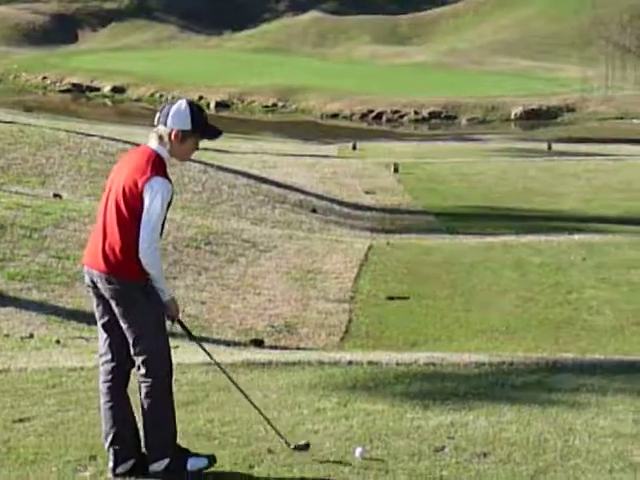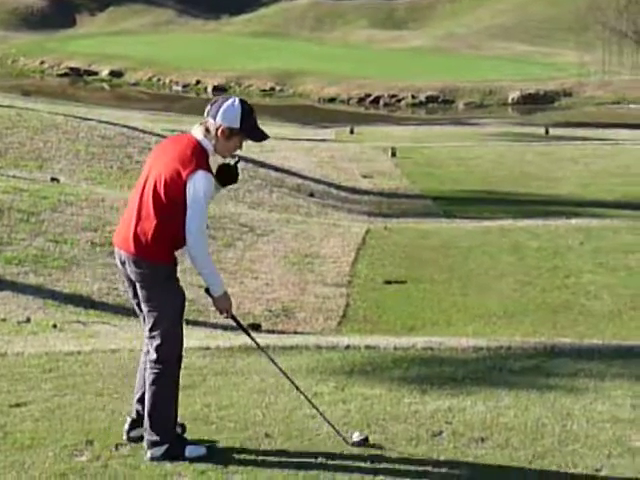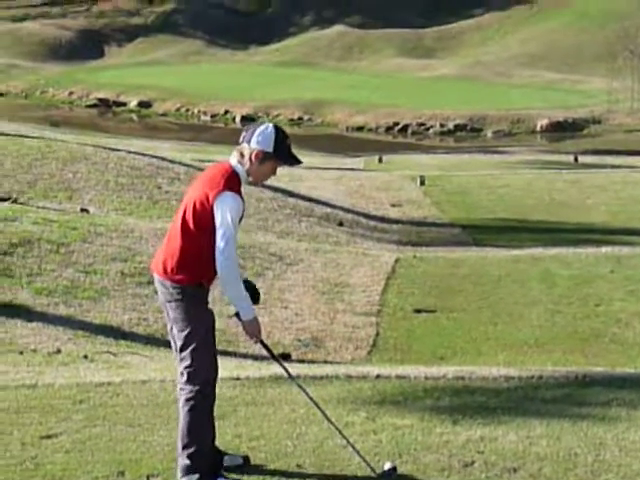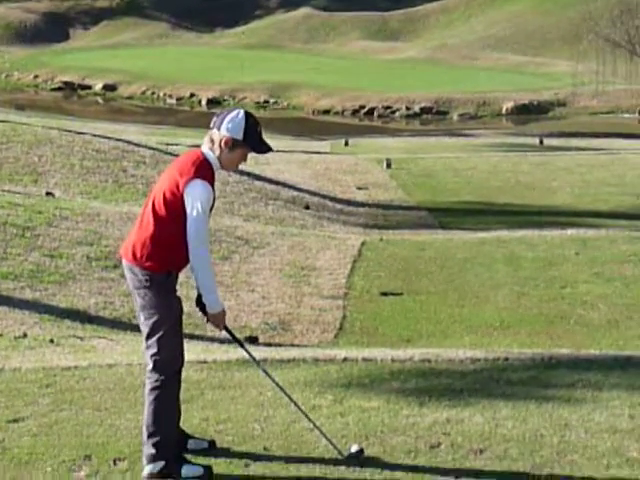
dt=0.7s
person 1, frame 1
left shoulder: (132, 158)
right shoulder: (157, 179)
right elbow: (147, 249)
left wrist: (155, 291)
right wrist: (166, 295)
left hip: (95, 269)
right hip: (125, 278)
left knee: (114, 367)
right knee: (154, 369)
person 1, frame 2
left shoulder: (172, 143)
right shoulder: (198, 170)
right elbow: (195, 240)
left wrist: (217, 185)
right wrist: (218, 289)
left hip: (126, 249)
right hip: (151, 260)
left knee: (158, 341)
right knee: (165, 351)
left ankle: (143, 419)
right ankle: (161, 440)
person 1, frame 3
left shoulder: (218, 174)
right shoulder: (228, 194)
right elbow: (224, 261)
left wrist: (239, 288)
right wrist: (248, 314)
left hip: (175, 278)
right hip: (183, 285)
left knee: (198, 372)
right knee: (199, 377)
person 1, frame 4
left shoulder: (192, 163)
right shoulder: (199, 180)
left elbow: (191, 241)
right elbow: (198, 248)
left wrist: (206, 295)
right wrist: (214, 304)
left hip: (147, 264)
right hip: (151, 271)
left knee: (168, 358)
right knee: (165, 362)
left ankle: (169, 436)
